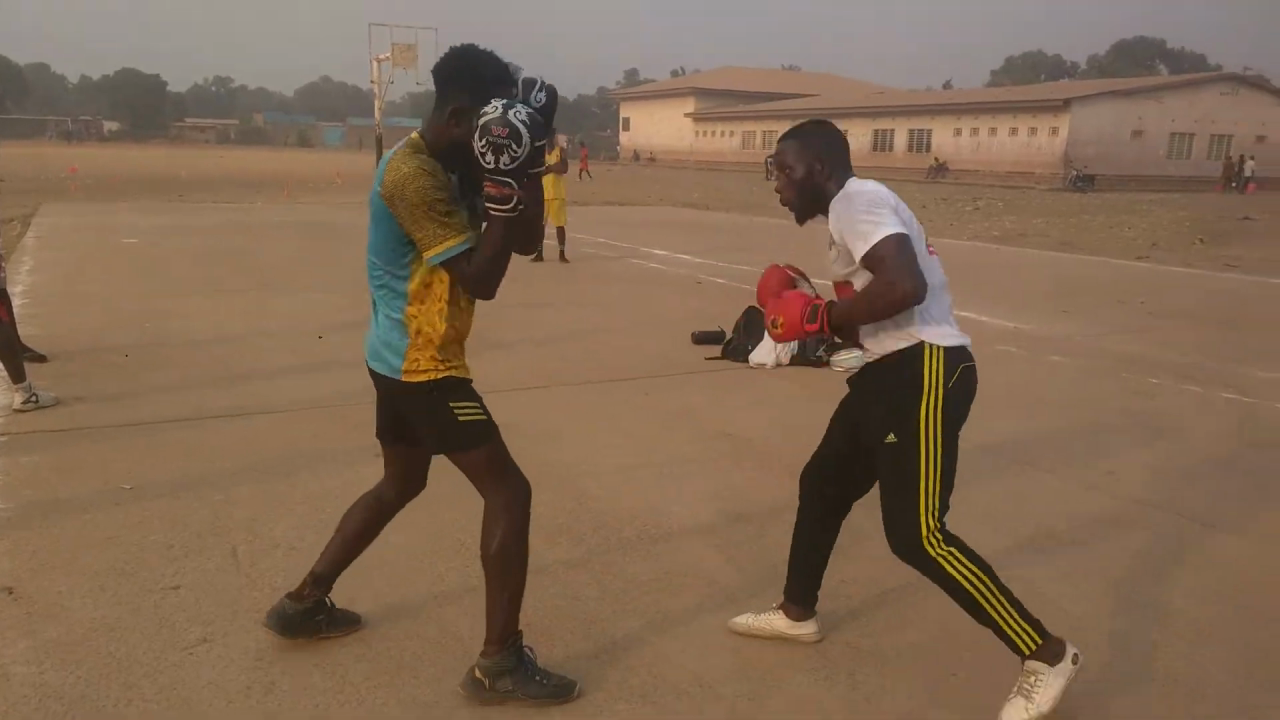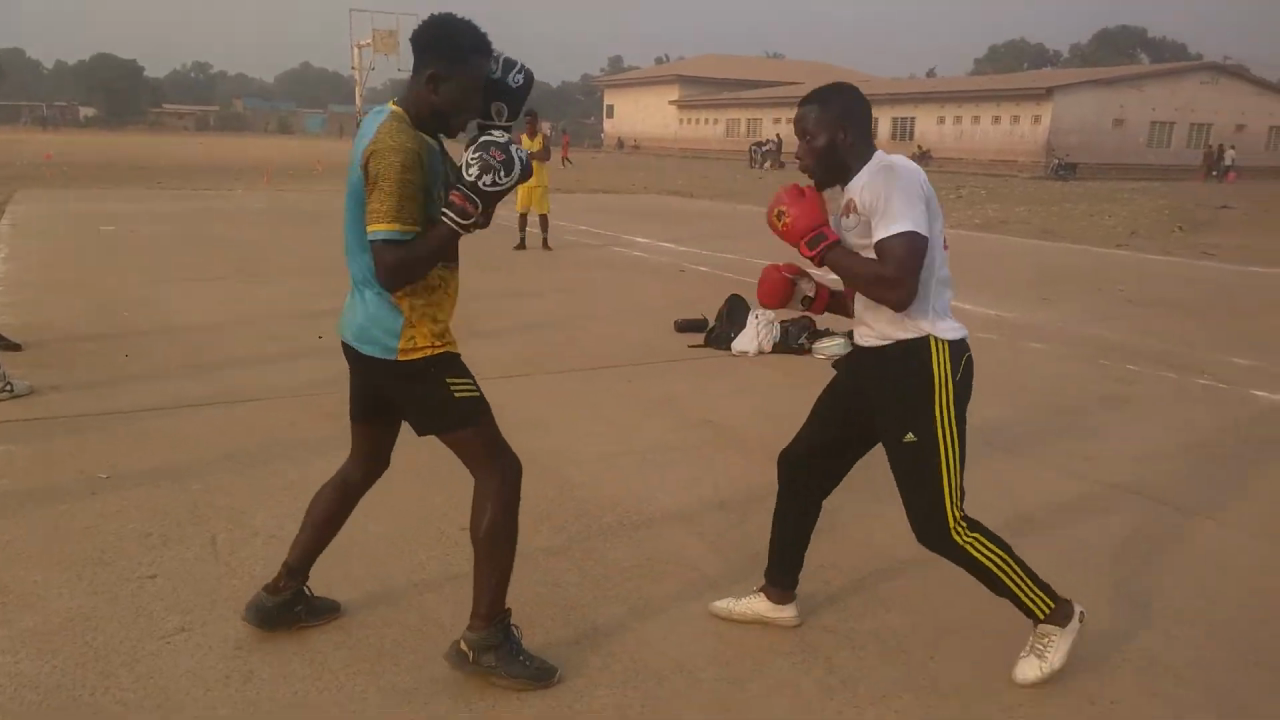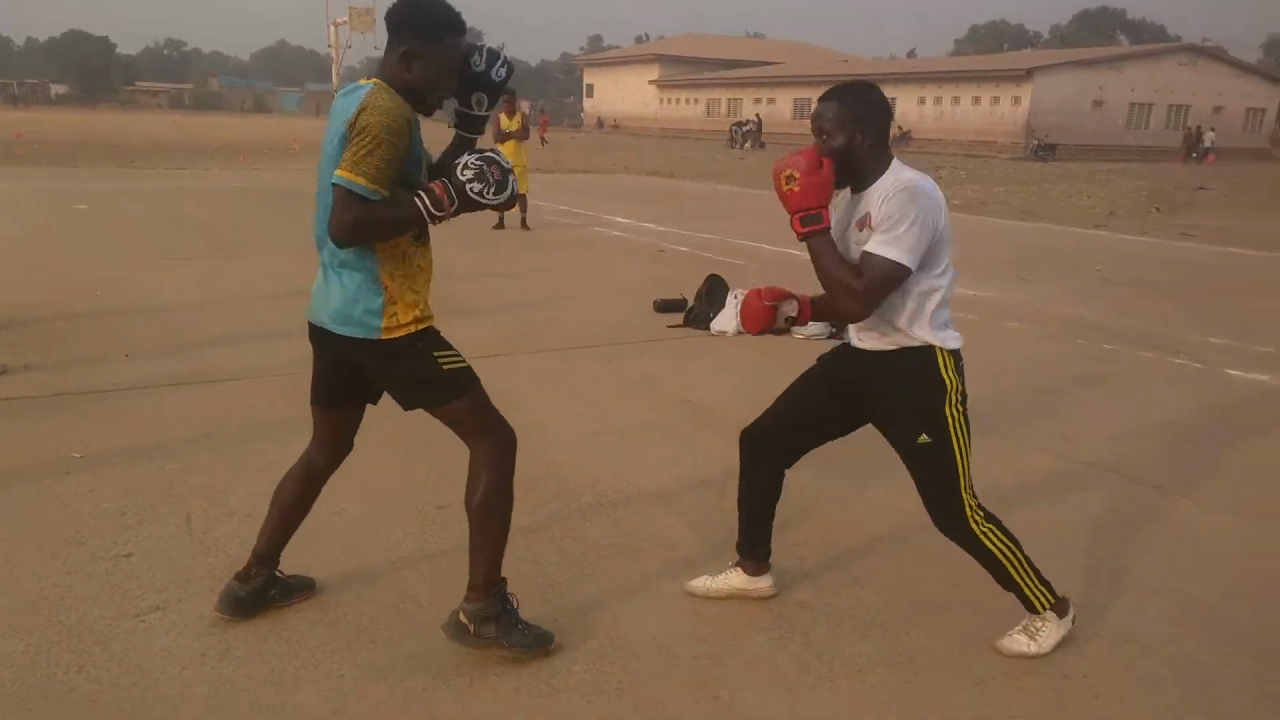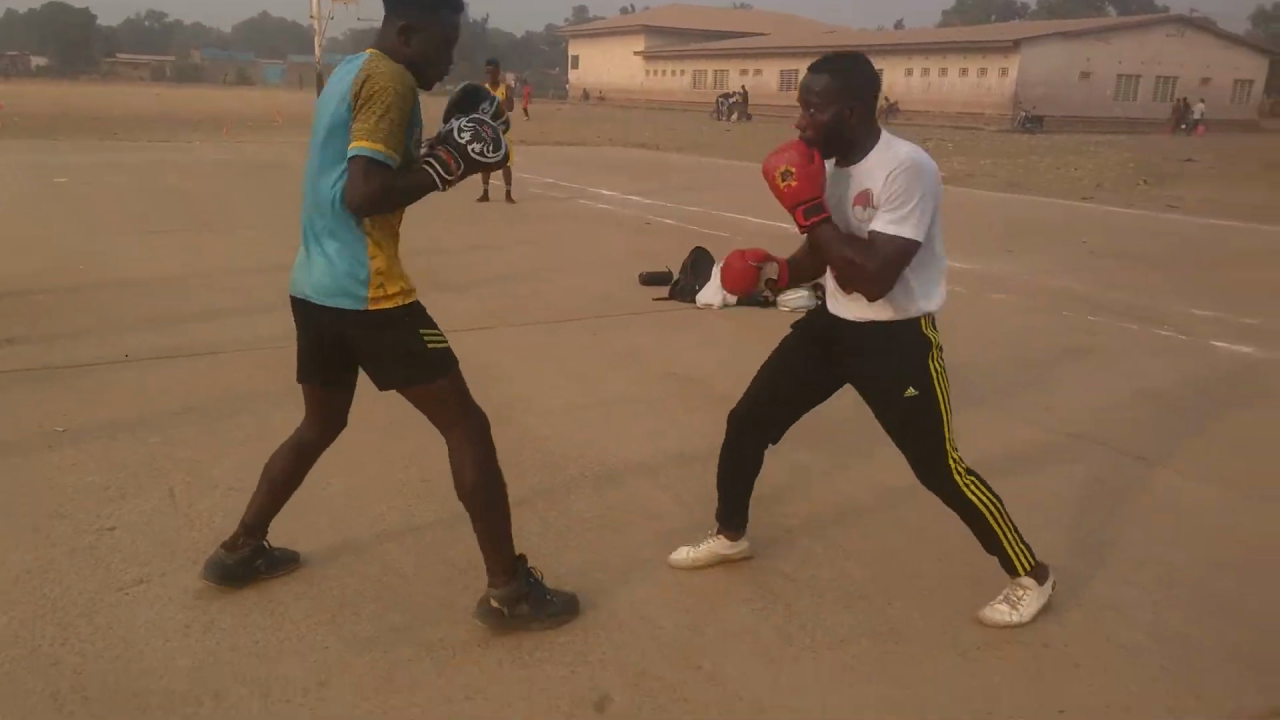
dt=0.1s
person 1, frame 1
left shoulder: (451, 163)
right shoulder: (414, 175)
left elbow: (522, 239)
right elbow: (481, 280)
left wrist: (521, 162)
right wrist: (504, 188)
left hip: (394, 357)
right hip: (421, 366)
left knee: (401, 483)
right knee: (508, 490)
left ankle: (303, 604)
right ankle: (500, 661)
person 1, frame 2
left shoulder: (410, 131)
right shoulder: (399, 147)
left elbow: (467, 213)
right elbow: (396, 269)
left wrist: (494, 147)
right wrist: (466, 201)
left hip: (370, 336)
right hip: (410, 343)
left knee: (363, 464)
right knee: (498, 468)
left ankle: (282, 593)
right ankle: (485, 636)
person 1, frame 3
left shoulder: (362, 101)
right shoulder: (385, 111)
left elbow: (402, 190)
right elbow: (344, 225)
left wrist: (473, 112)
right wrist: (444, 195)
left hip: (333, 316)
right hip: (387, 323)
left knee: (327, 448)
right knee: (493, 440)
left ankle: (253, 579)
right ankle: (484, 608)
person 1, frame 4
left shoulder: (351, 71)
right shoulder: (390, 81)
right elbow: (364, 195)
left wrist: (455, 139)
right wrist: (447, 163)
left hip: (313, 288)
right hip: (368, 297)
left knee: (319, 424)
right knee: (466, 425)
left ankle: (240, 549)
right ankle: (509, 587)
person 2, frame 1
left shoulder: (856, 199)
right shoulder: (850, 212)
left elbow: (905, 285)
left wrist: (822, 313)
right wrist: (817, 314)
left hip: (922, 374)
right hip: (886, 374)
left knee: (916, 536)
right knee: (820, 484)
left ankle: (1046, 657)
right ankle: (796, 614)
person 2, frame 2
left shoulder: (891, 178)
right shoulder: (859, 190)
left elbow: (898, 287)
left wrist: (820, 244)
right wrist: (814, 294)
left hip: (923, 364)
right hip: (875, 358)
left knee: (939, 524)
right knee: (798, 467)
left ankle: (1054, 617)
right ankle: (777, 596)
person 2, frame 3
left shoulder: (910, 193)
right shoulder: (847, 195)
left elbow: (860, 300)
left wrist: (809, 222)
right wrist: (797, 309)
left hip: (918, 369)
right hip: (857, 360)
left knee: (953, 511)
right knee: (759, 443)
left ankle: (1051, 609)
right ankle: (752, 570)
person 2, frame 4
left shoulder: (907, 167)
right shoulder: (827, 166)
left elbow: (874, 279)
left wrist: (809, 212)
right wrist: (778, 271)
left hip: (898, 336)
right hip: (832, 325)
left knee: (940, 470)
right knee: (748, 421)
left ankle: (1031, 576)
right ankle: (730, 535)
